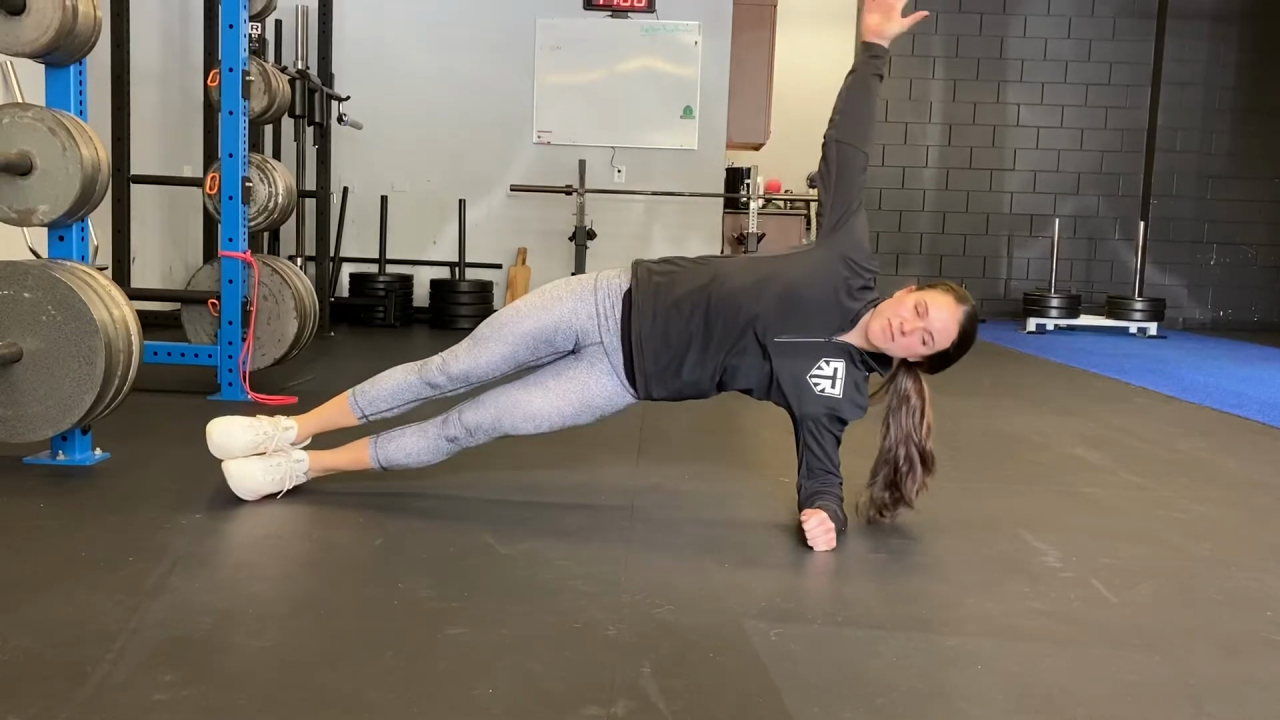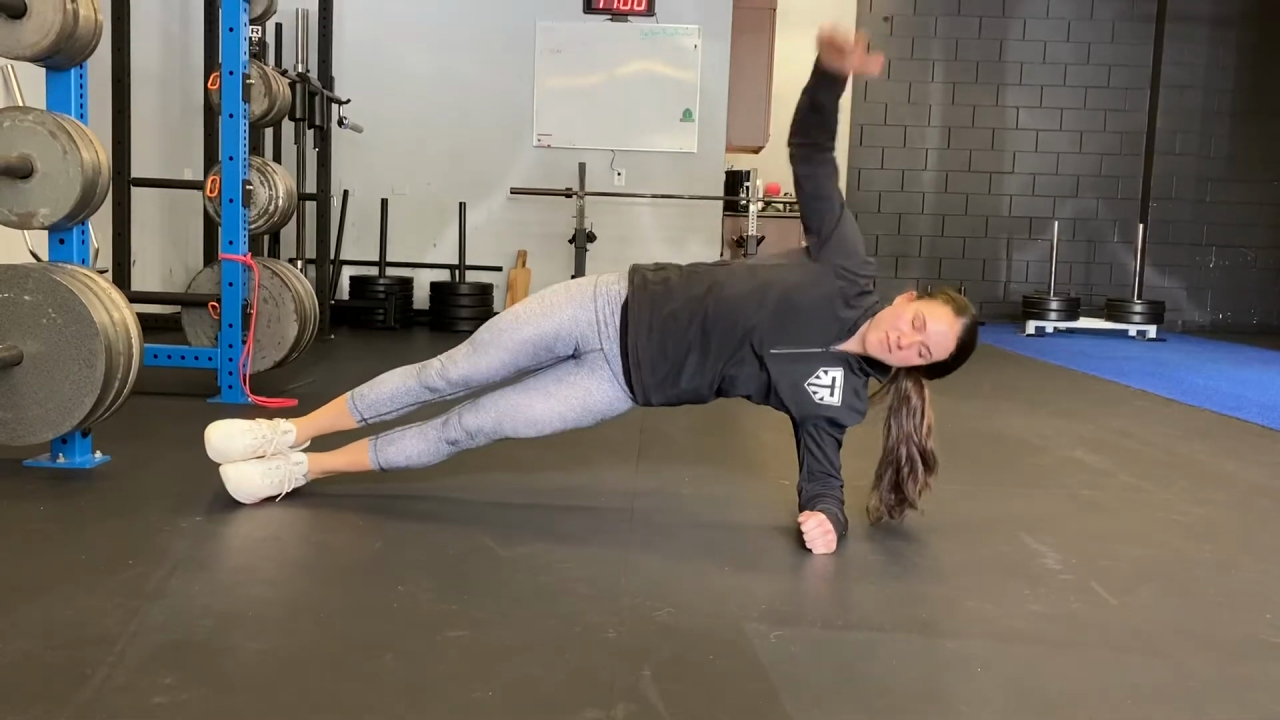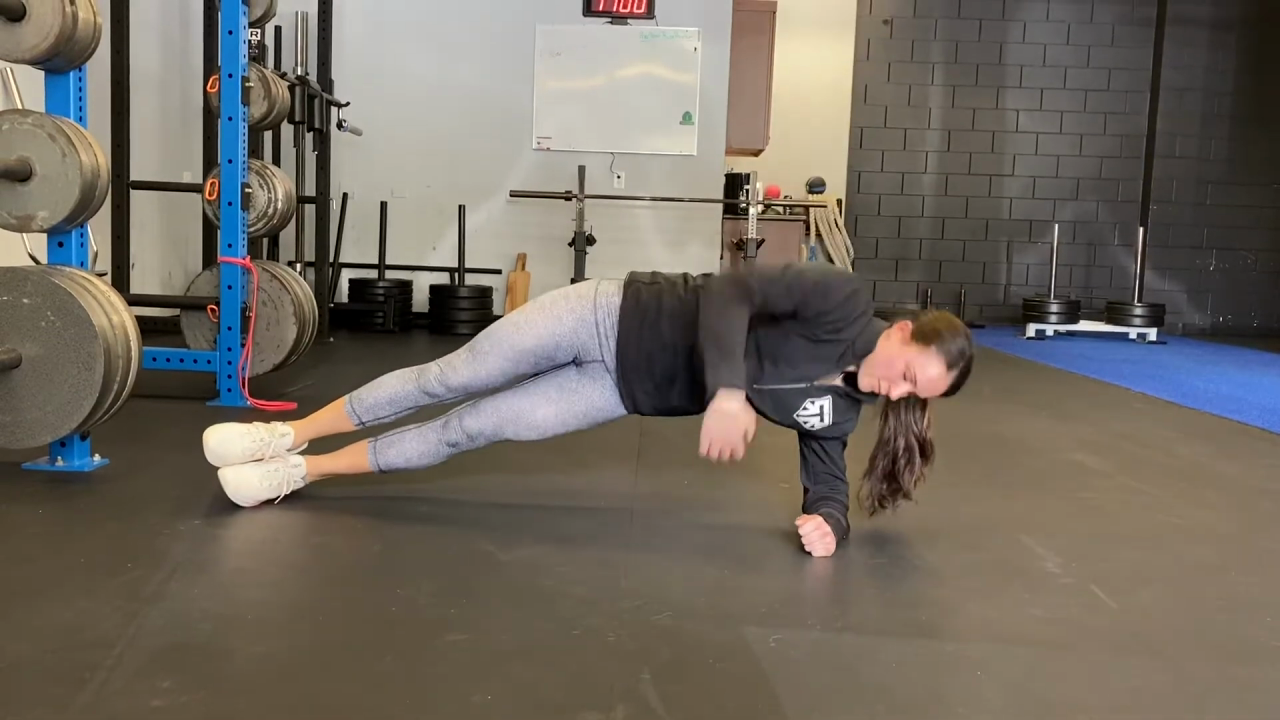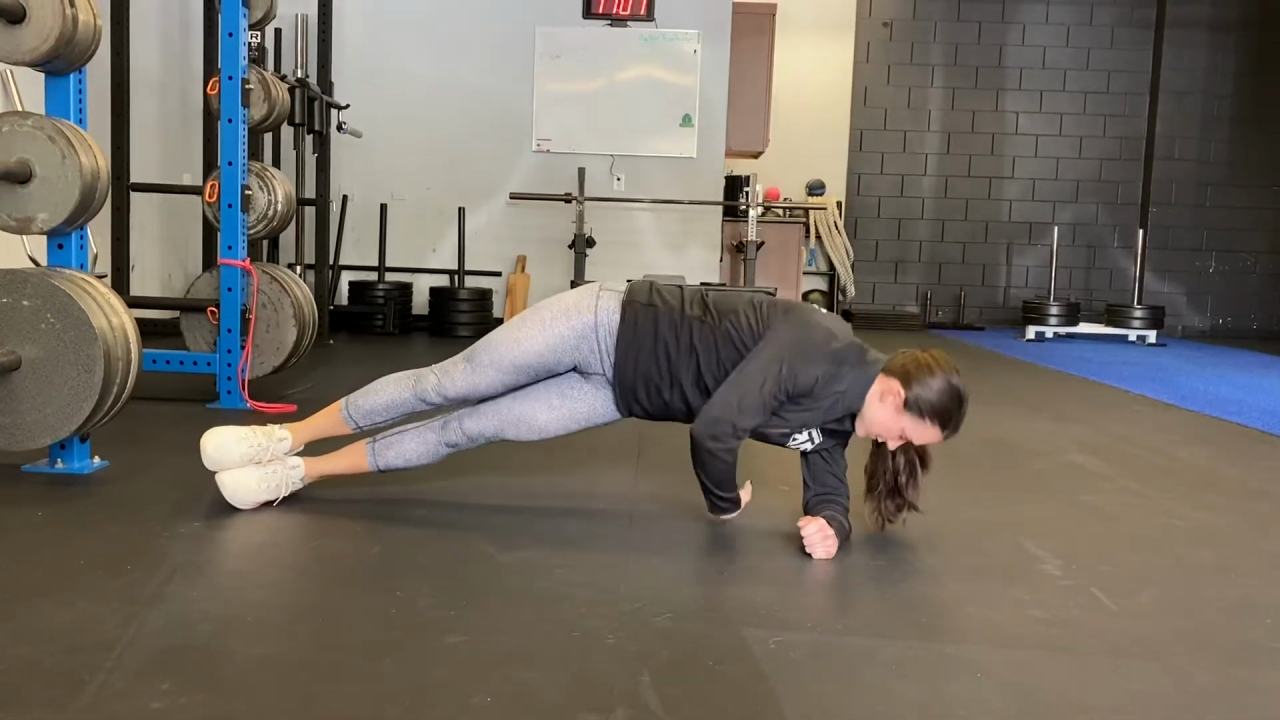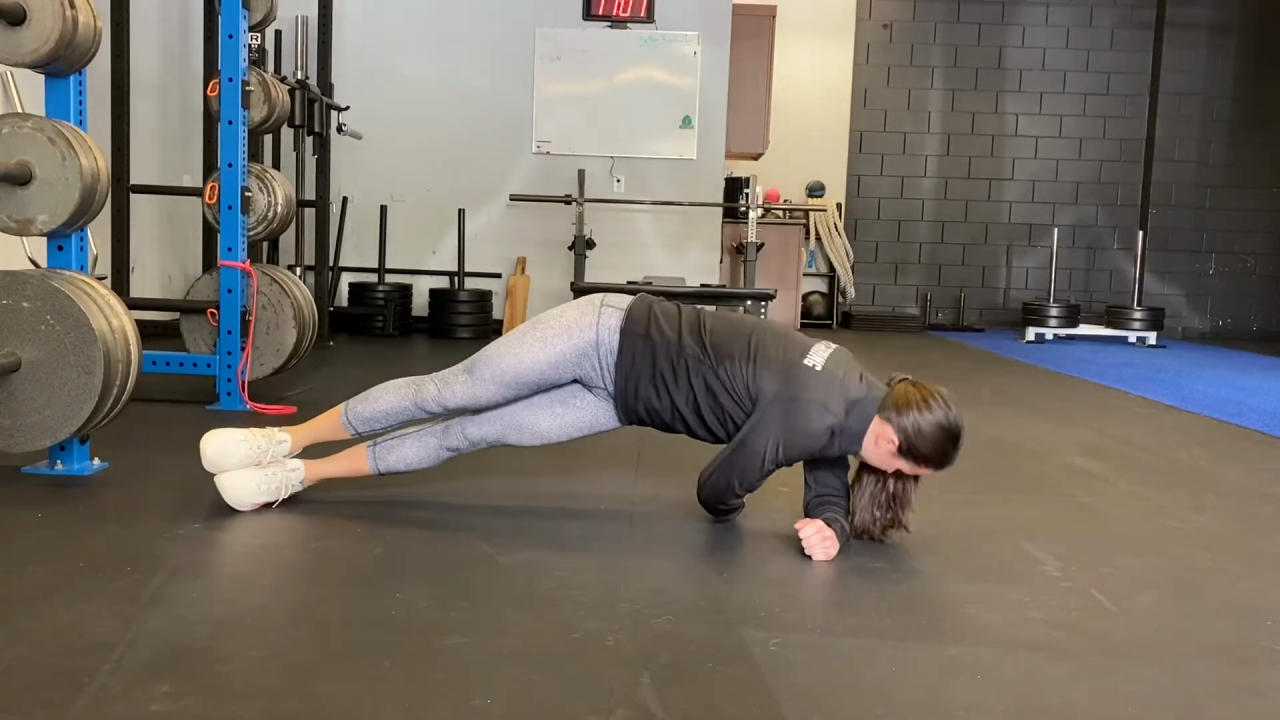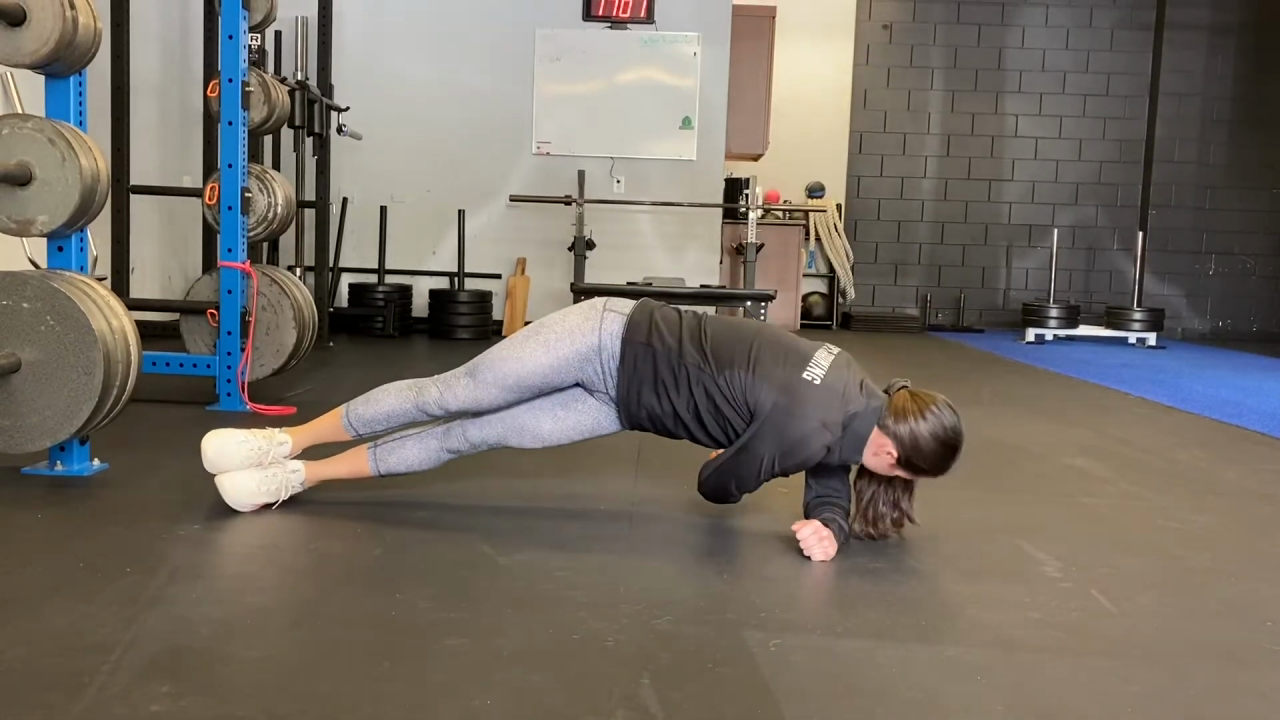
dt=0.3s
person 1, frame 1
left shoulder: (836, 391)
right shoulder: (853, 267)
left elbow: (820, 462)
right elbow: (844, 146)
left wrist: (823, 514)
left hip: (629, 376)
right hip: (616, 301)
left knee: (470, 426)
right knee: (446, 374)
left ankle: (301, 470)
right ankle: (288, 432)
person 1, frame 2
left shoulder: (838, 396)
right shoulder: (848, 276)
left elbow: (821, 467)
right elbow: (810, 156)
left wrist: (821, 516)
right wrist: (832, 68)
left hip: (626, 381)
right hip: (614, 309)
left knee: (466, 427)
right knee: (444, 378)
left ankle: (302, 470)
right ankle: (290, 435)
person 1, frame 3
left shoulder: (837, 407)
right shoulder: (839, 298)
left elbow: (824, 474)
right elbow: (726, 297)
left wrist: (824, 519)
right wrist: (727, 392)
left hip: (626, 391)
right hip: (614, 316)
left knee: (470, 430)
right knee: (447, 380)
left ankle: (301, 473)
right ankle: (287, 434)
person 1, frame 4
left shoulder: (833, 421)
right shoulder: (824, 347)
left elbow: (825, 482)
right elbow: (714, 426)
left wrist: (828, 523)
right wrist: (726, 504)
left hip: (618, 394)
right hip: (609, 324)
left knee: (468, 428)
right knee: (445, 385)
left ankle: (298, 473)
right ankle: (286, 437)
person 1, frame 5
left shoulder: (850, 401)
right shoulder: (814, 409)
left elbow: (827, 478)
right elbow: (719, 493)
left wrist: (830, 526)
right wrist: (732, 513)
left hip: (616, 402)
right hip: (611, 337)
left knee: (467, 434)
right knee: (445, 393)
left ankle: (299, 475)
right ankle: (284, 439)
person 1, frame 6
left shoulder: (855, 402)
right shoulder: (810, 424)
left elbow: (828, 485)
right elbow: (719, 483)
left wrist: (827, 525)
right wrist: (737, 468)
left hip: (617, 404)
right hip: (613, 342)
left knee: (466, 436)
right knee: (449, 396)
left ankle: (302, 474)
right ankle: (289, 438)
